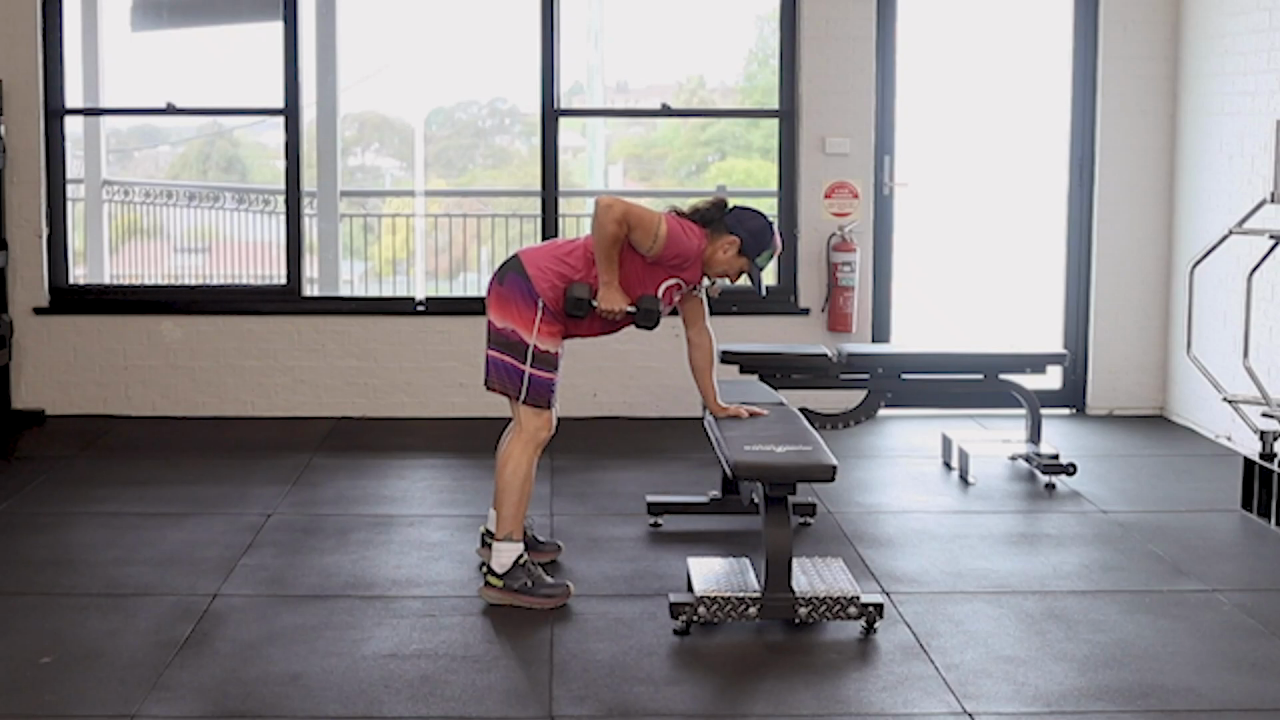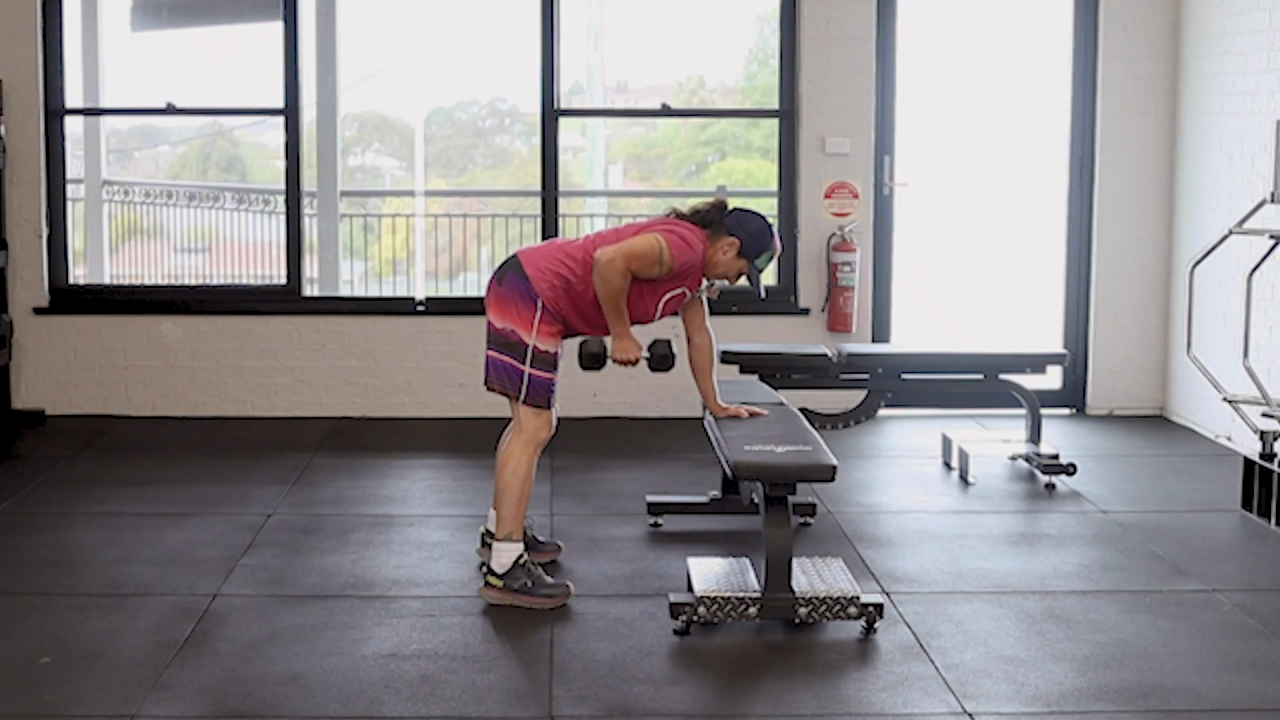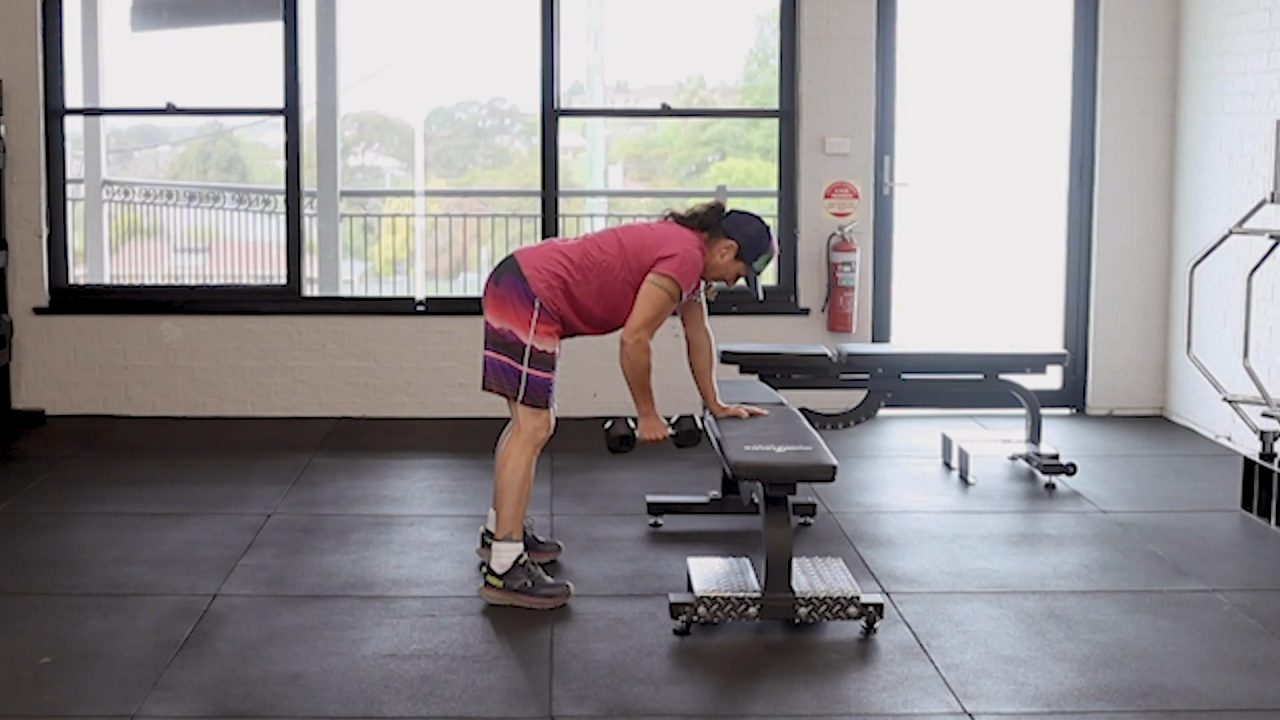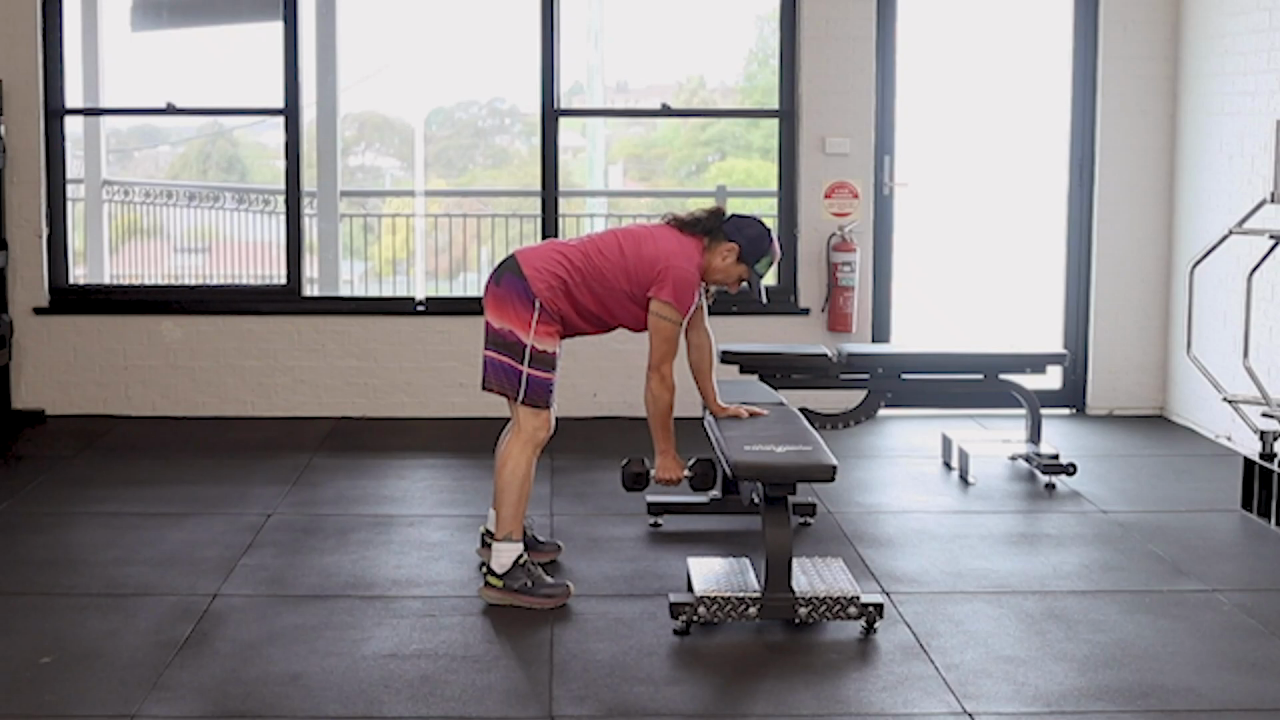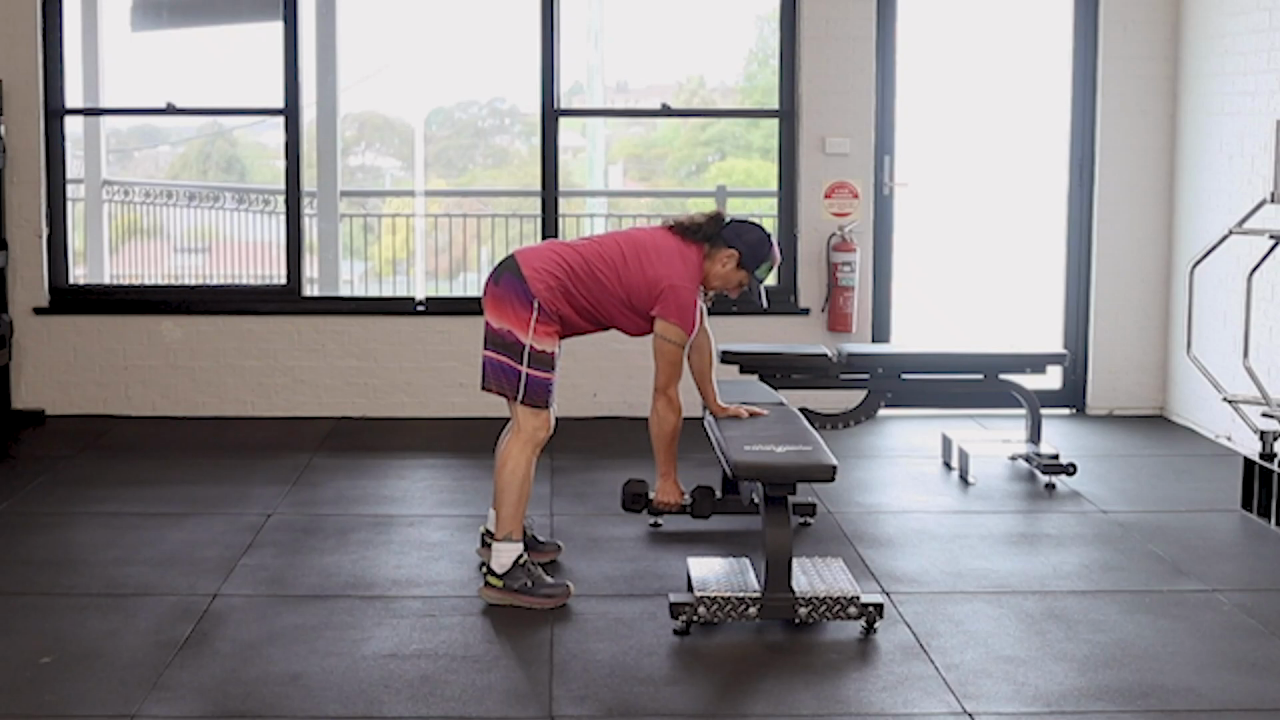
dt=0.5s
person 1, frame 1
left shoulder: (693, 264)
right shoulder: (682, 242)
left elbow: (697, 332)
right elbow: (609, 208)
left wrist: (715, 404)
right wrist: (609, 285)
left hip: (530, 295)
right hip: (529, 293)
left knee: (530, 421)
right knee: (535, 428)
left ankle: (500, 530)
right ankle: (505, 569)
person 1, frame 2
left shoulder: (693, 259)
right shoulder: (685, 248)
left elbow: (698, 334)
right elbow: (607, 261)
left wrist: (715, 404)
right wrist: (622, 336)
left hip: (527, 292)
right hip: (529, 294)
left knee: (531, 421)
right knee: (534, 430)
left ankle: (500, 530)
right ankle: (504, 569)
person 1, frame 3
left shoulder: (689, 251)
right shoulder: (685, 258)
left elbow: (698, 334)
right elbow: (633, 339)
left wrist: (715, 405)
right wrist: (648, 416)
left hip: (520, 289)
right hip: (527, 295)
left knee: (529, 422)
right knee: (533, 430)
left ankle: (501, 530)
right ankle: (505, 570)
person 1, frame 4
left shoulder: (689, 249)
right shoulder: (679, 270)
left elbow: (698, 333)
right elbow: (659, 373)
left wrist: (715, 404)
right wrist: (666, 453)
left hip: (521, 285)
right hip: (529, 296)
left knee: (529, 421)
right knee: (533, 430)
left ankle: (499, 530)
right ankle: (504, 570)
person 1, frame 5
left shoulder: (690, 253)
right shoulder: (680, 285)
left elbow: (699, 335)
right elbow: (665, 396)
left wrist: (716, 405)
right wrist: (667, 479)
left hip: (519, 284)
right hip: (529, 296)
left knee: (529, 421)
right knee: (532, 429)
left ankle: (499, 530)
right ankle: (504, 569)
